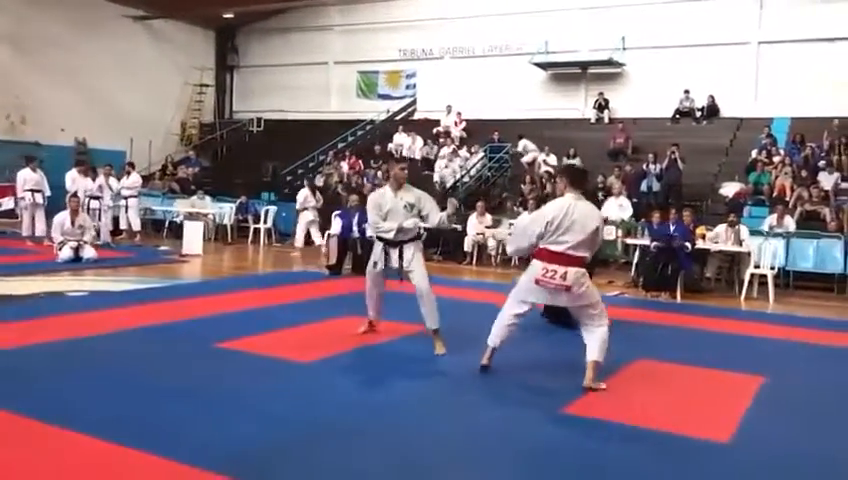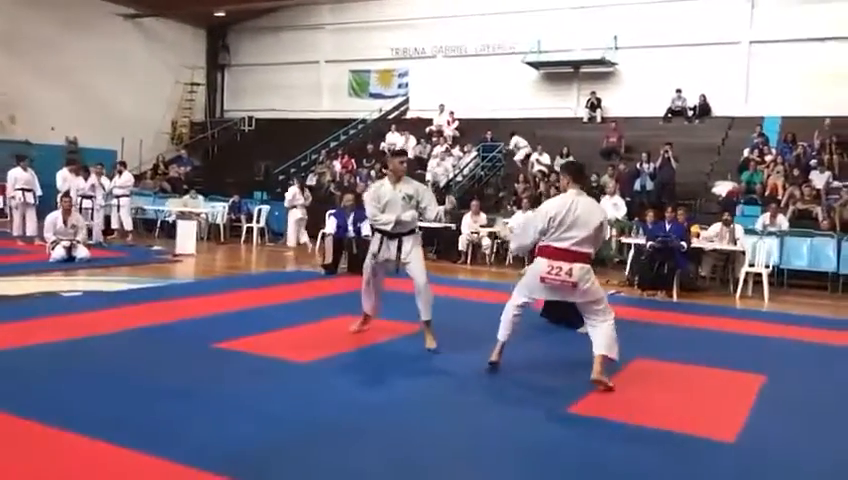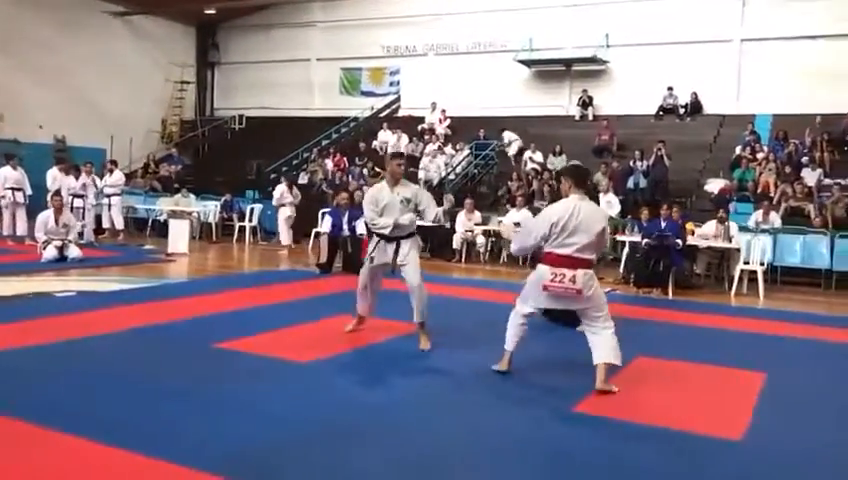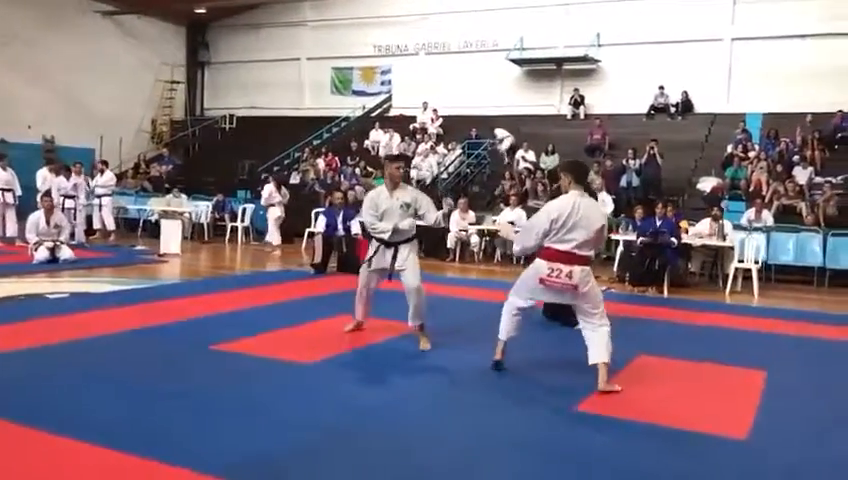
dt=0.1s
person 1, frame 1
left shoulder: (550, 208)
right shoulder: (595, 214)
left elbow: (525, 238)
right elbow: (594, 246)
left wrist: (509, 244)
left hip: (542, 269)
right hip: (574, 274)
left knee: (512, 309)
right knee: (597, 321)
left ankle: (487, 357)
right ankle: (591, 376)
person 1, frame 2
left shoulder: (552, 204)
right shoulder: (598, 210)
left elbow: (525, 237)
right elbow: (597, 242)
left wrist: (512, 239)
left hip: (546, 266)
right hip: (579, 271)
left knee: (516, 302)
right knee: (602, 317)
left ankle: (496, 354)
right ankle: (598, 370)
person 1, frame 3
left shoulder: (554, 210)
right shoulder: (600, 215)
left elbow: (524, 241)
right elbow: (599, 248)
left wrist: (511, 238)
left hip: (549, 273)
right hip: (581, 277)
left knee: (522, 311)
right knee: (601, 325)
left ankle: (505, 362)
right ankle: (602, 380)
person 1, frame 4
left shoulder: (554, 206)
right shoulder: (598, 211)
left elbow: (527, 241)
right elbow: (597, 244)
left wrist: (511, 234)
left hip: (546, 267)
right hip: (578, 273)
left knee: (515, 302)
right knee: (597, 322)
left ankle: (499, 354)
right ankle: (603, 380)
person 2, frame 1
left shoulder: (417, 195)
right shoulder: (377, 197)
left elbow: (434, 219)
right elbow: (375, 225)
left wrist: (448, 213)
right wrist: (400, 226)
left hip: (409, 247)
right hip: (384, 247)
left knee: (423, 288)
right knee: (373, 285)
left ankle: (436, 337)
right ankle: (372, 322)
person 2, frame 2
left shoulder: (416, 187)
right shoulder: (376, 189)
left elbow: (432, 213)
right elbow: (374, 217)
left wrist: (446, 208)
right wrist: (399, 218)
left hip: (408, 240)
right hip: (383, 240)
left knee: (420, 280)
right knee: (370, 280)
left ankle: (428, 330)
right ankle: (366, 317)
person 2, frame 3
left shoulder: (413, 190)
right shoulder: (374, 192)
left elbow: (430, 214)
right elbow: (371, 221)
left wrist: (445, 208)
right wrist: (396, 222)
left hip: (406, 243)
right hip: (382, 243)
left knee: (415, 284)
right knee: (366, 282)
left ankle: (422, 332)
right ankle: (360, 318)
person 2, frame 4
left shoulder: (413, 194)
right shoulder: (373, 196)
left elbow: (430, 218)
right elbow: (371, 225)
left wrist: (443, 213)
right wrist: (395, 227)
left hip: (405, 247)
right hip: (381, 247)
left knee: (413, 286)
right knee: (365, 286)
left ankle: (421, 332)
right ankle: (359, 321)
